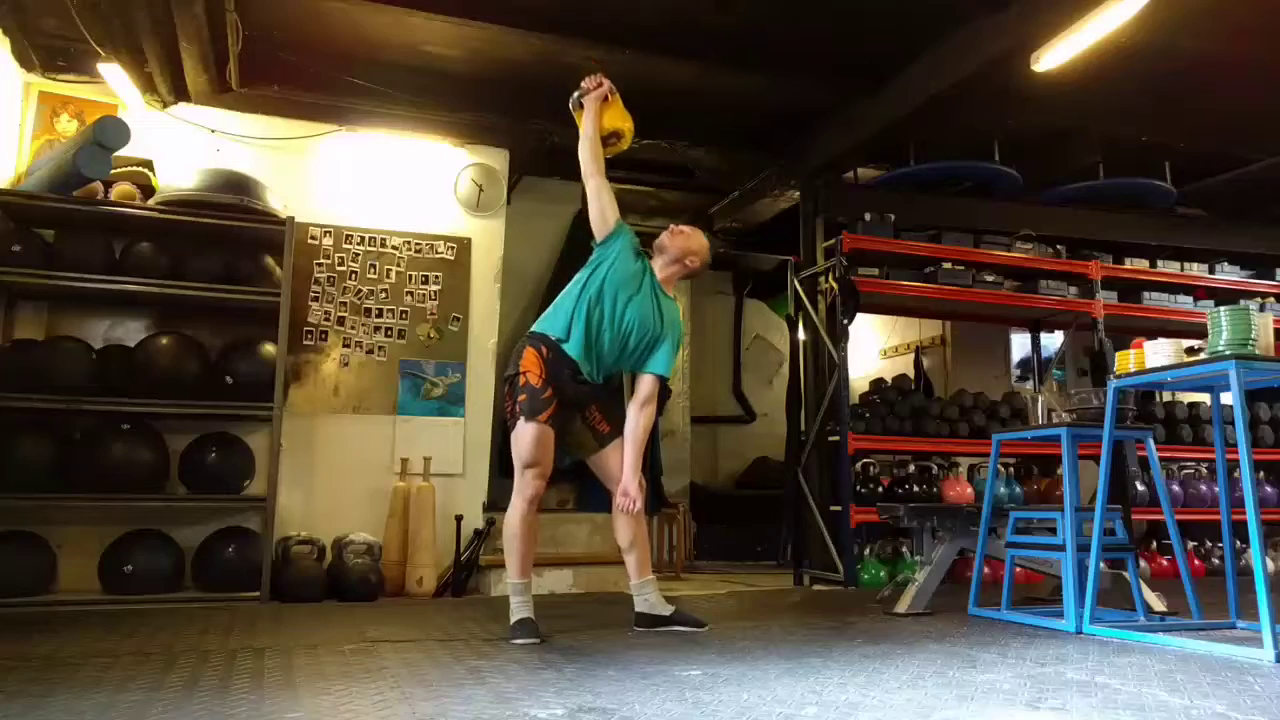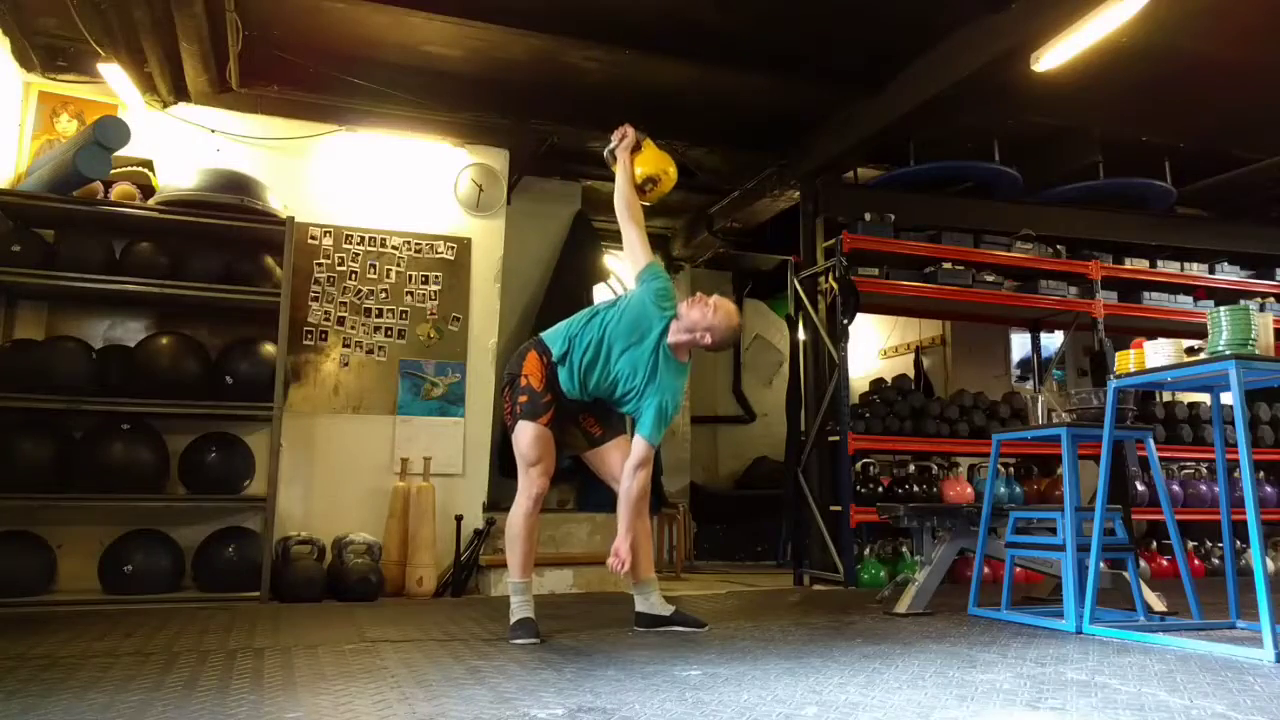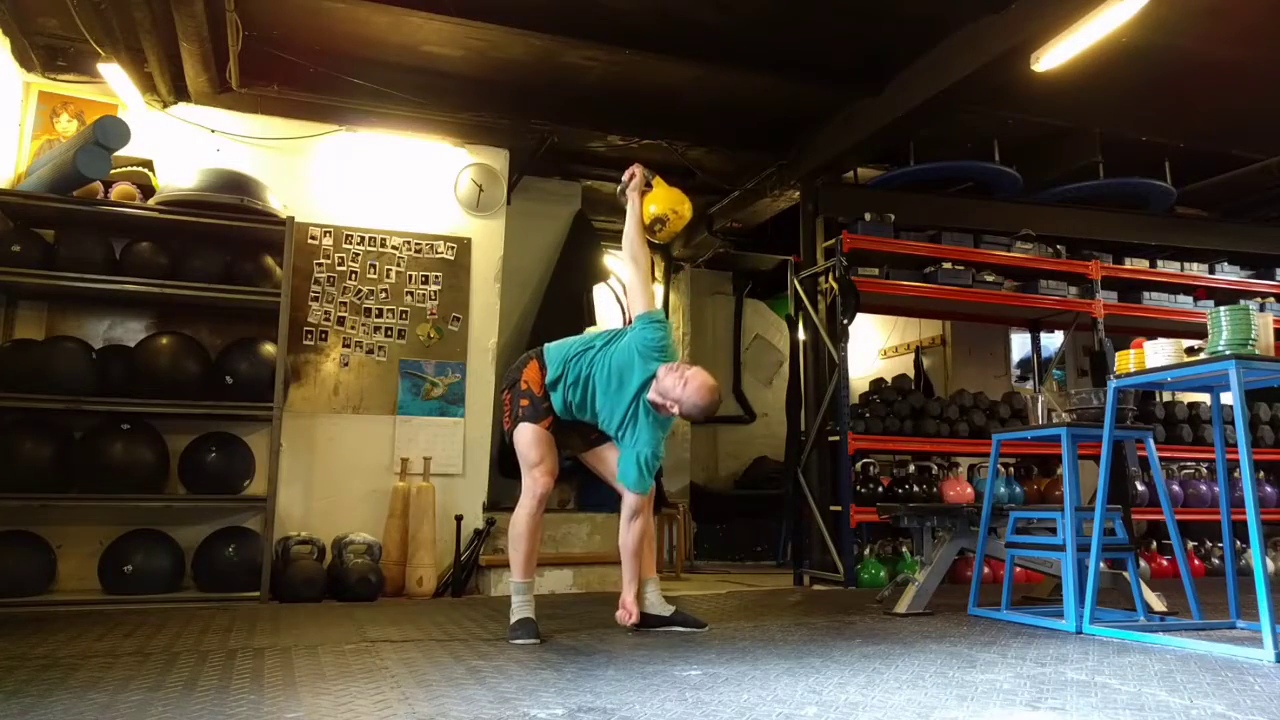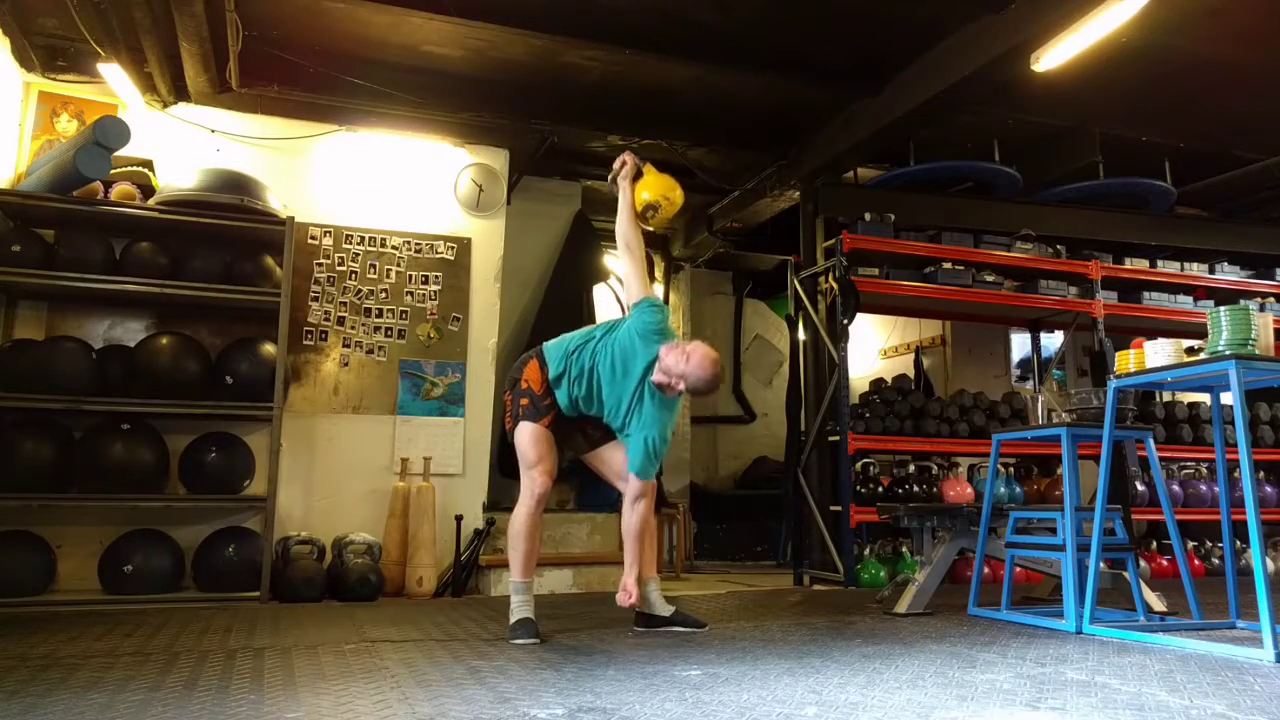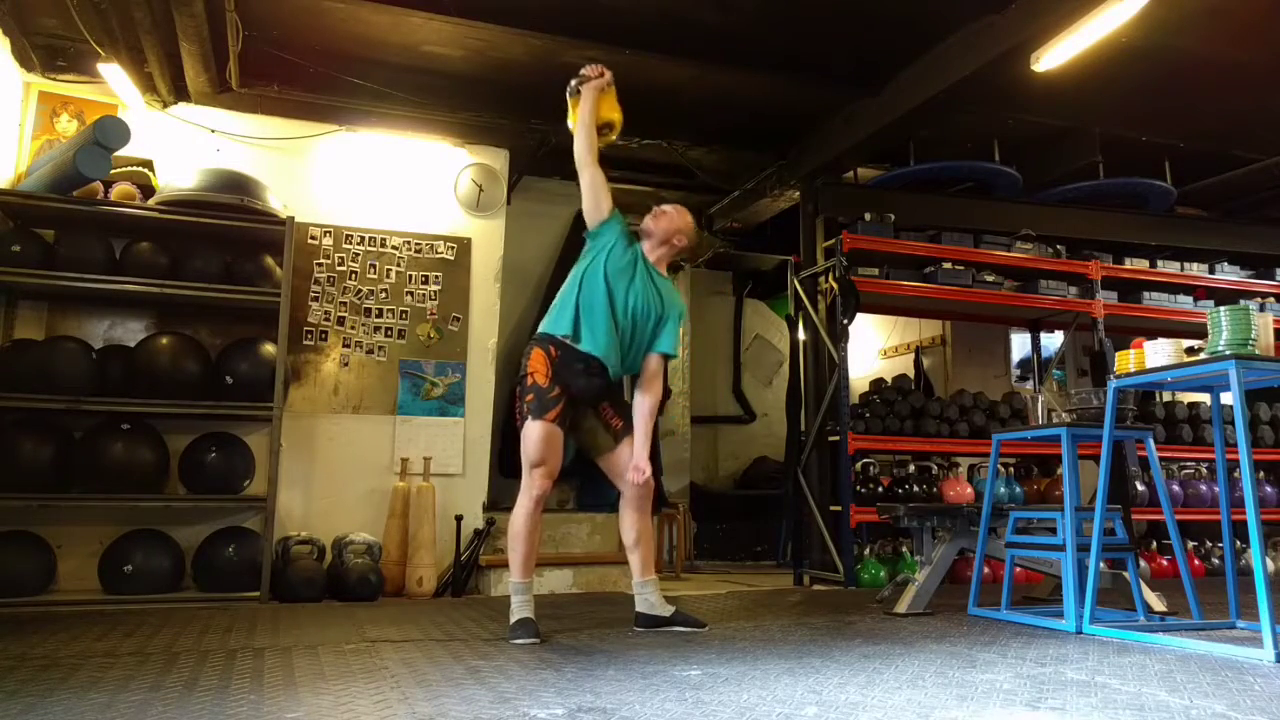
dt=0.7s
person 1, frame 1
left shoulder: (669, 324)
right shoulder: (621, 251)
left elbow: (643, 401)
right elbow: (593, 173)
left wrist: (632, 469)
right wrist: (593, 106)
left hip: (591, 385)
right hip: (543, 361)
left knee: (630, 491)
right knee: (531, 485)
left ankle: (649, 604)
right ankle: (520, 610)
person 1, frame 2
left shoulder: (668, 386)
right shoulder: (659, 299)
left elbow: (638, 466)
right elbow: (630, 222)
left wrist: (624, 536)
right wrist: (624, 156)
left hip: (585, 399)
right hip: (539, 368)
left knee: (633, 485)
right knee: (535, 486)
left ankle: (649, 605)
right ankle: (520, 610)
person 1, frame 3
left shoulder: (647, 437)
right shoulder: (654, 344)
left elbow: (633, 513)
right elbow: (636, 267)
left wrist: (630, 592)
right wrist: (634, 197)
left hip: (578, 411)
right hip: (538, 378)
left knee: (640, 490)
right knee: (539, 485)
left ankle: (650, 602)
right ankle: (521, 609)
person 1, frame 4
left shoulder: (655, 421)
right shoulder: (652, 328)
left elbow: (635, 499)
right elbow: (630, 251)
left wrist: (631, 572)
right wrist: (626, 183)
left hip: (584, 410)
right hip: (539, 377)
left knee: (644, 486)
right knee: (539, 485)
left ankle: (650, 602)
right ankle: (521, 609)
person 1, frame 5
left shoulder: (669, 303)
right shoulder: (615, 239)
left elbow: (650, 380)
right elbow: (586, 161)
left wrist: (642, 450)
right wrist: (591, 95)
left hip: (601, 384)
right hip: (552, 363)
left knee: (640, 485)
right knee: (537, 485)
left ankle: (649, 603)
right ankle: (521, 609)
